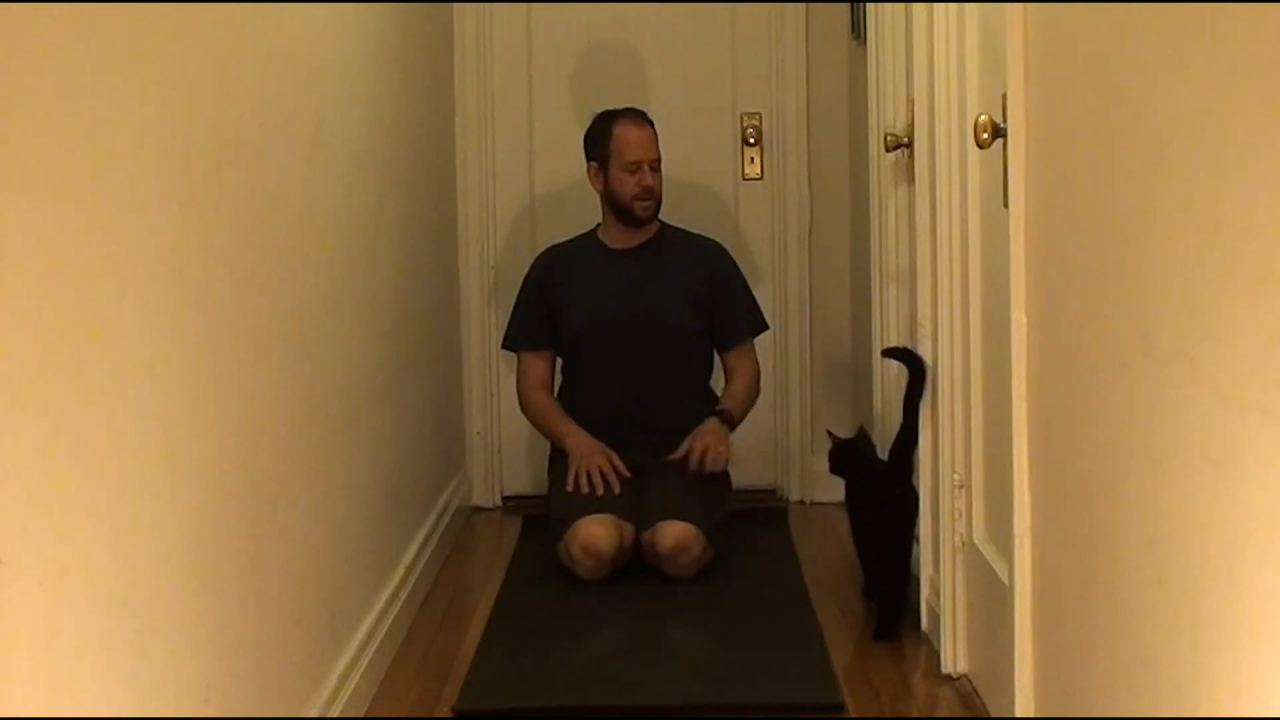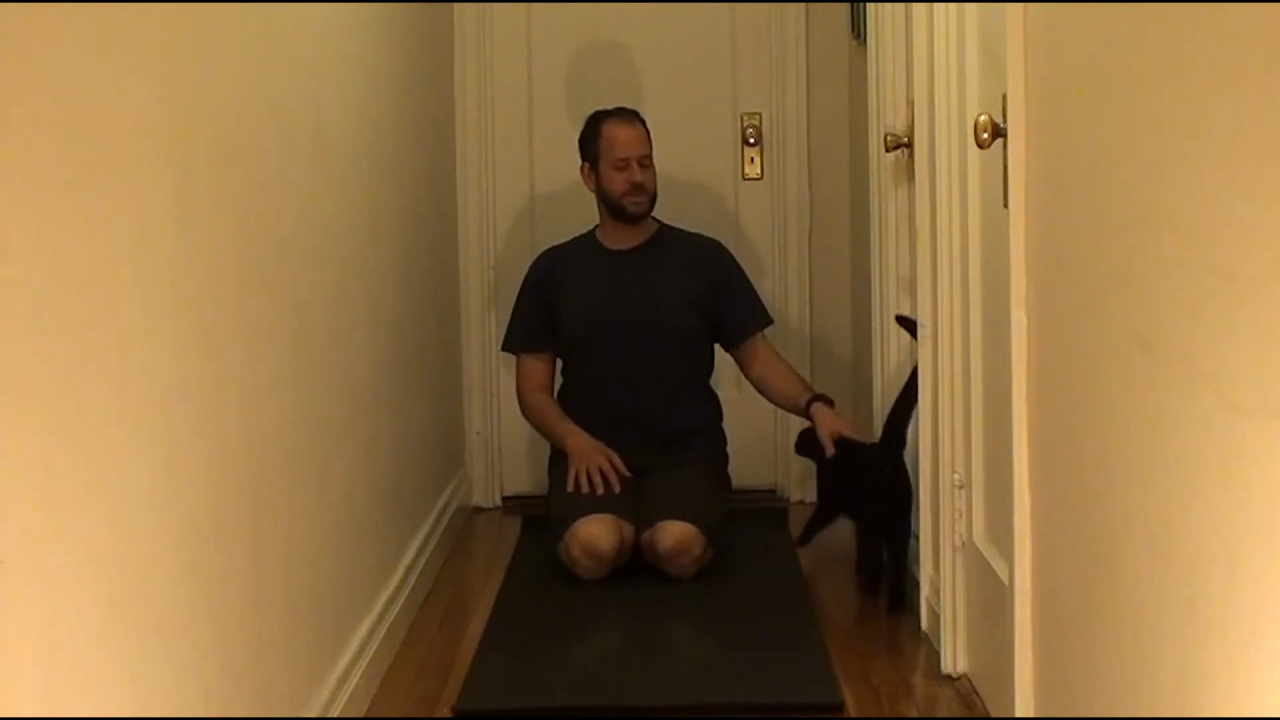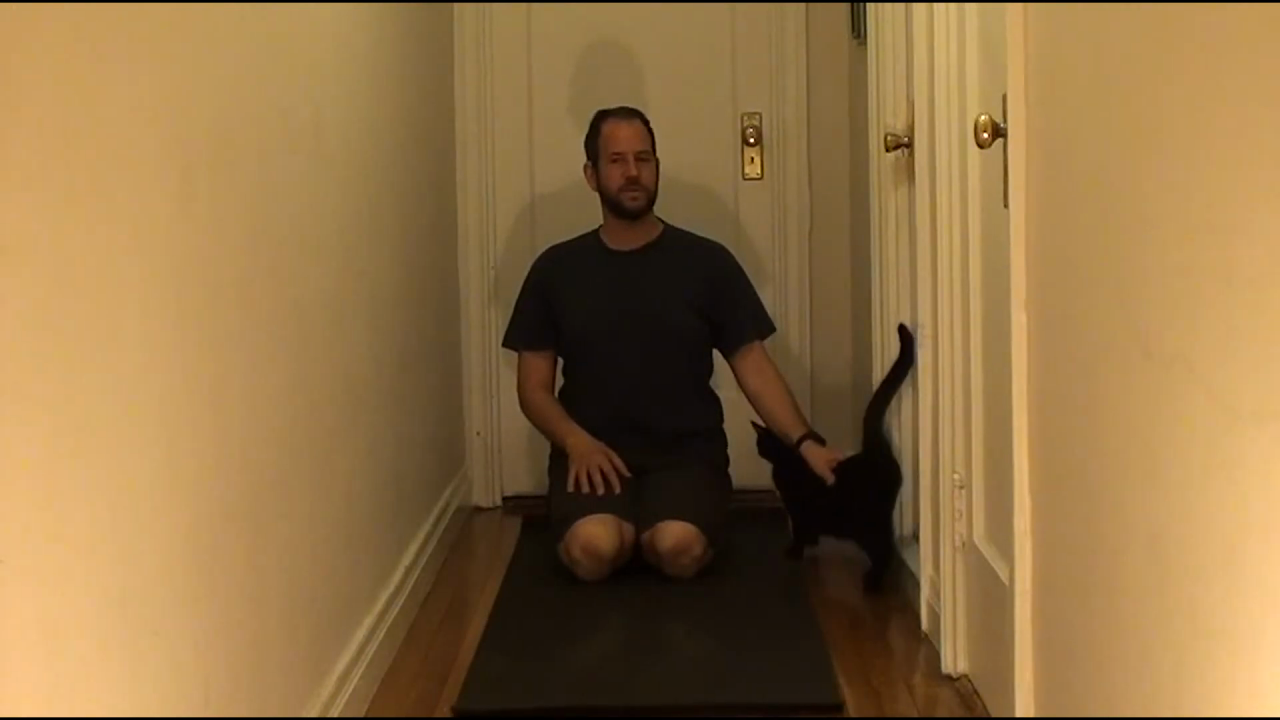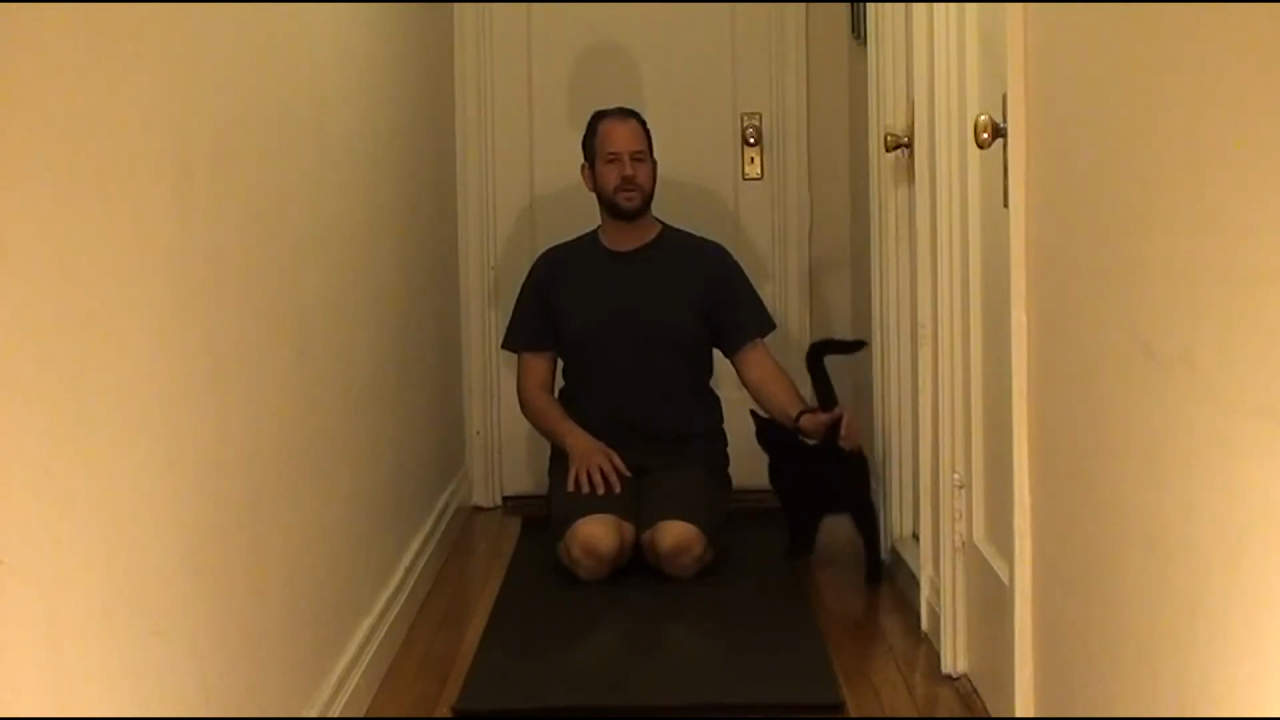
dt=0.5s
person 1, frame 1
left shoulder: (705, 259)
right shoulder: (555, 269)
left elbow: (742, 367)
right elbow: (534, 387)
left wrist: (721, 420)
right wrist: (577, 440)
left hip: (682, 449)
right hip: (592, 451)
left knee: (677, 548)
right knee: (592, 549)
left ankle: (671, 520)
right ankle: (626, 525)
person 1, frame 2
left shoulder: (704, 259)
right shoulder: (554, 270)
left elbow: (758, 358)
right elbow: (533, 390)
left wrist: (814, 404)
right wrist: (575, 441)
left hip: (687, 449)
right hip: (594, 451)
left knee: (678, 548)
right knee: (593, 549)
left ankle: (649, 527)
right ankle: (625, 527)
person 1, frame 3
left shoulder: (707, 262)
right shoulder: (556, 269)
left elbow: (753, 367)
right elbow: (534, 387)
left wrist: (805, 441)
right wrist: (576, 441)
left hip: (687, 450)
right hip: (594, 450)
left knee: (678, 549)
right knee: (593, 550)
left ankle: (650, 525)
right ankle: (624, 527)
person 1, frame 4
left shoulder: (706, 262)
right shoulder: (555, 270)
left elbow: (755, 363)
right elbow: (533, 389)
left wrist: (804, 418)
right wrist: (576, 441)
left hip: (687, 450)
right hip: (593, 450)
left knee: (678, 548)
right knee: (593, 550)
left ankle: (652, 528)
right ankle: (621, 528)
